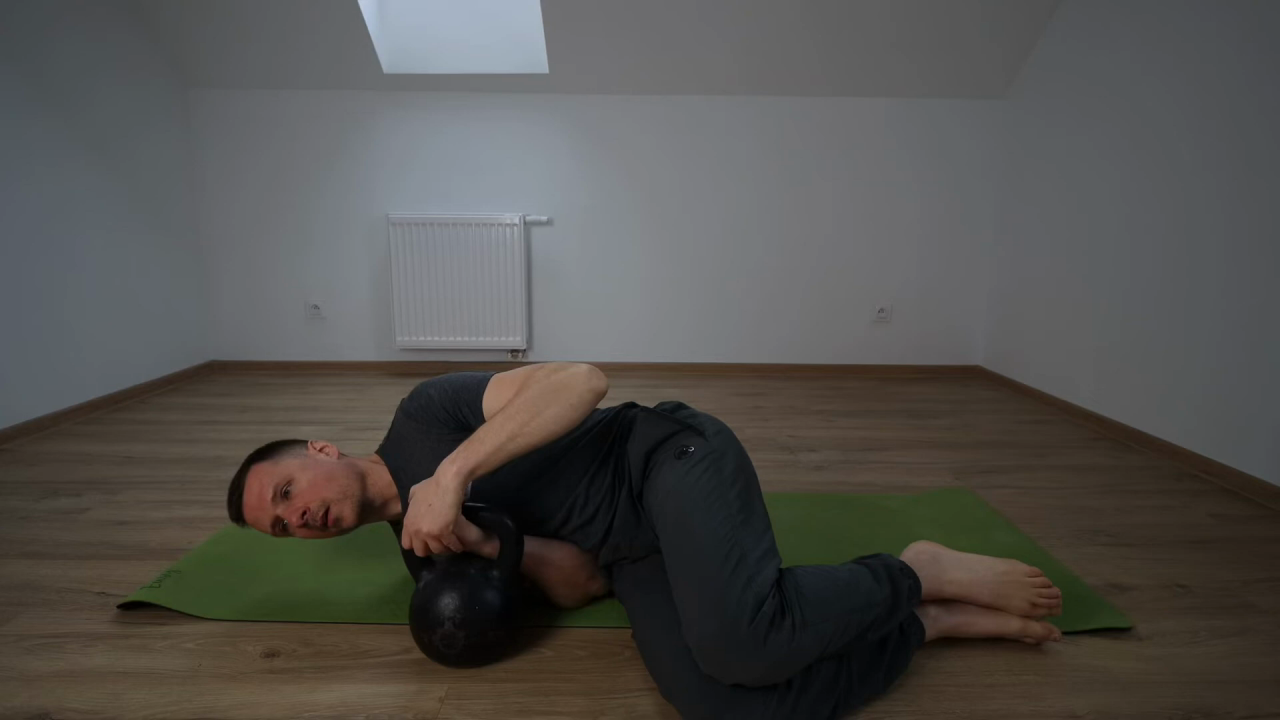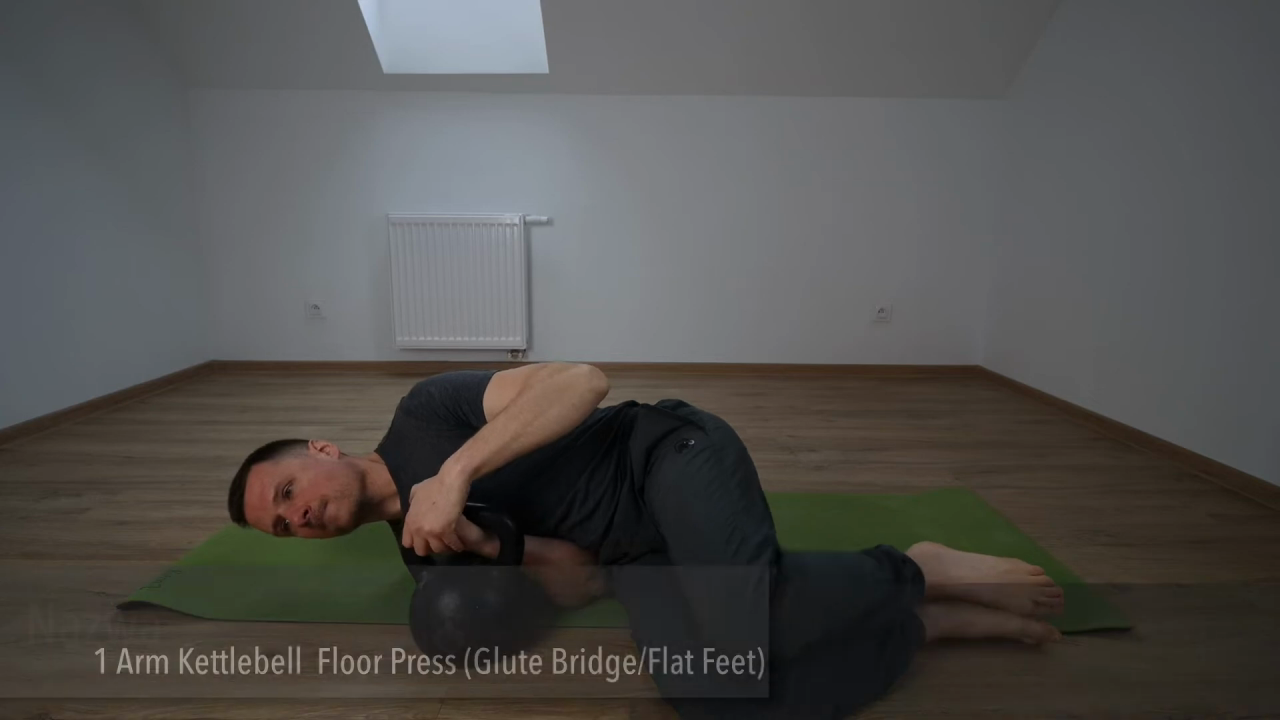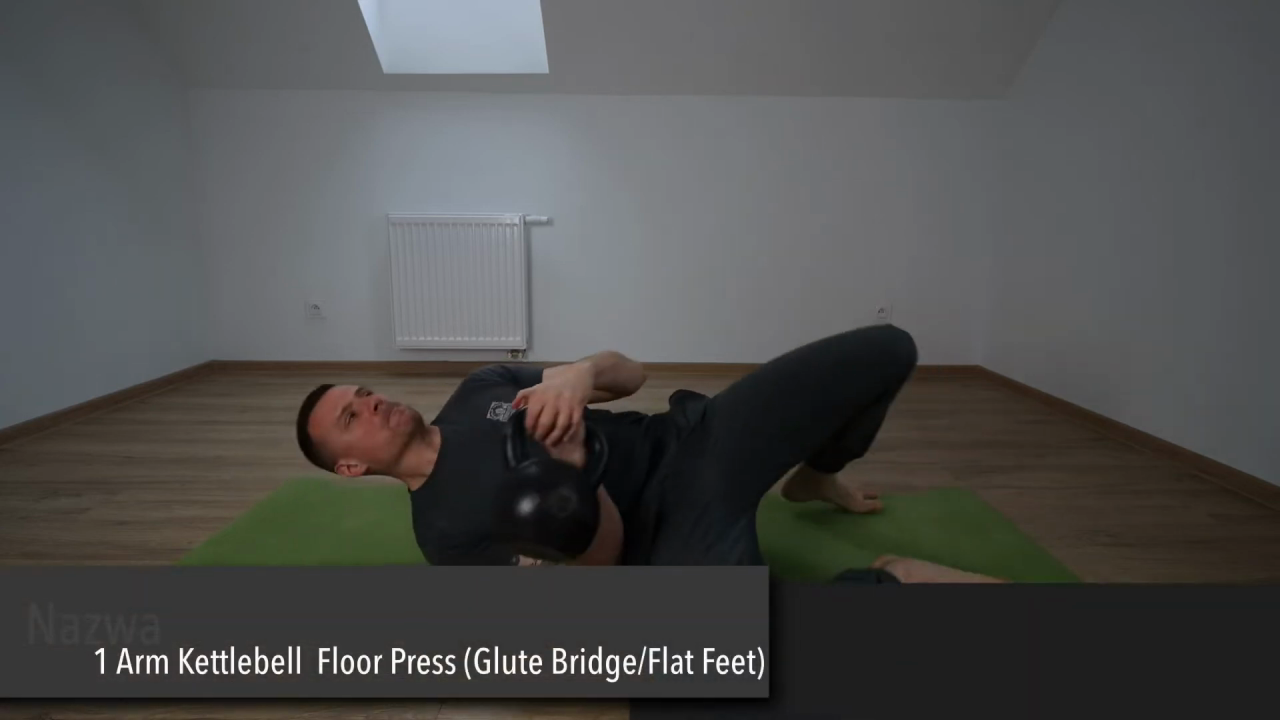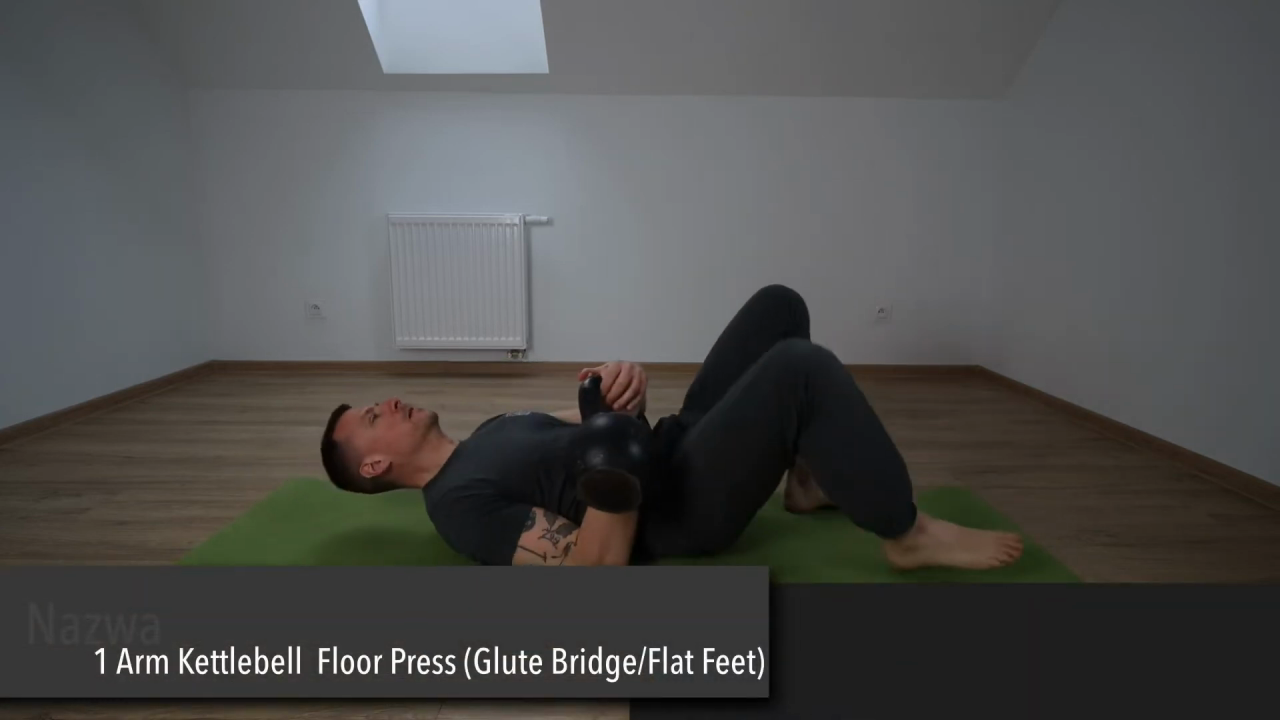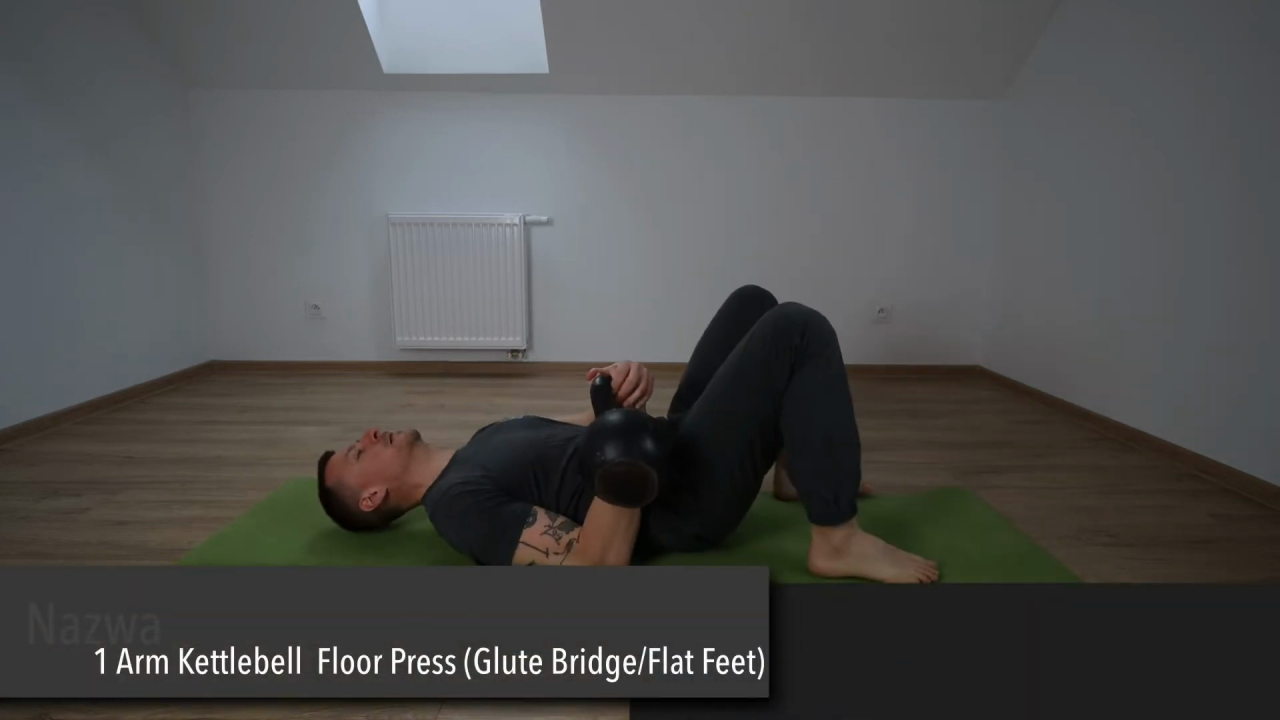
dt=0.7s
person 1, frame 1
left shoulder: (423, 414)
right shoulder: (420, 548)
left elbow: (582, 381)
right elbow: (576, 581)
left wrist: (455, 473)
right wrist: (480, 546)
left hip: (671, 460)
right hip: (635, 549)
left knee: (741, 636)
left ankle: (916, 572)
right ankle: (928, 619)
person 1, frame 2
left shoulder: (423, 414)
right shoulder: (421, 548)
left elbow: (581, 380)
right elbow: (578, 581)
left wrist: (458, 473)
right wrist: (481, 548)
left hip: (669, 455)
right hip: (640, 551)
left knee: (747, 615)
left ankle: (920, 572)
right ankle: (926, 621)
person 1, frame 3
left shoulder: (479, 390)
right shoulder: (444, 527)
left elbow: (628, 371)
right elbow: (597, 565)
left wrist: (579, 374)
right wrist: (569, 471)
left hip: (697, 439)
right hip: (673, 531)
left knee: (886, 350)
left ankle: (816, 480)
right ankle: (891, 582)
person 1, frame 4
left shoulder: (492, 432)
right shoulder: (459, 501)
right elbow: (599, 569)
left wrist: (622, 379)
left hip: (677, 443)
right hip: (685, 505)
left knee: (778, 304)
right knee: (805, 367)
left ankle: (810, 479)
right ankle: (909, 535)
person 1, frame 5
left shoulder: (483, 445)
right shoulder: (459, 504)
left elbow: (590, 425)
right elbow: (601, 564)
left wrist: (624, 385)
left hip: (673, 447)
right hip: (688, 492)
left knee: (754, 302)
right knee: (799, 330)
left ankle: (801, 471)
right ankle: (838, 542)
